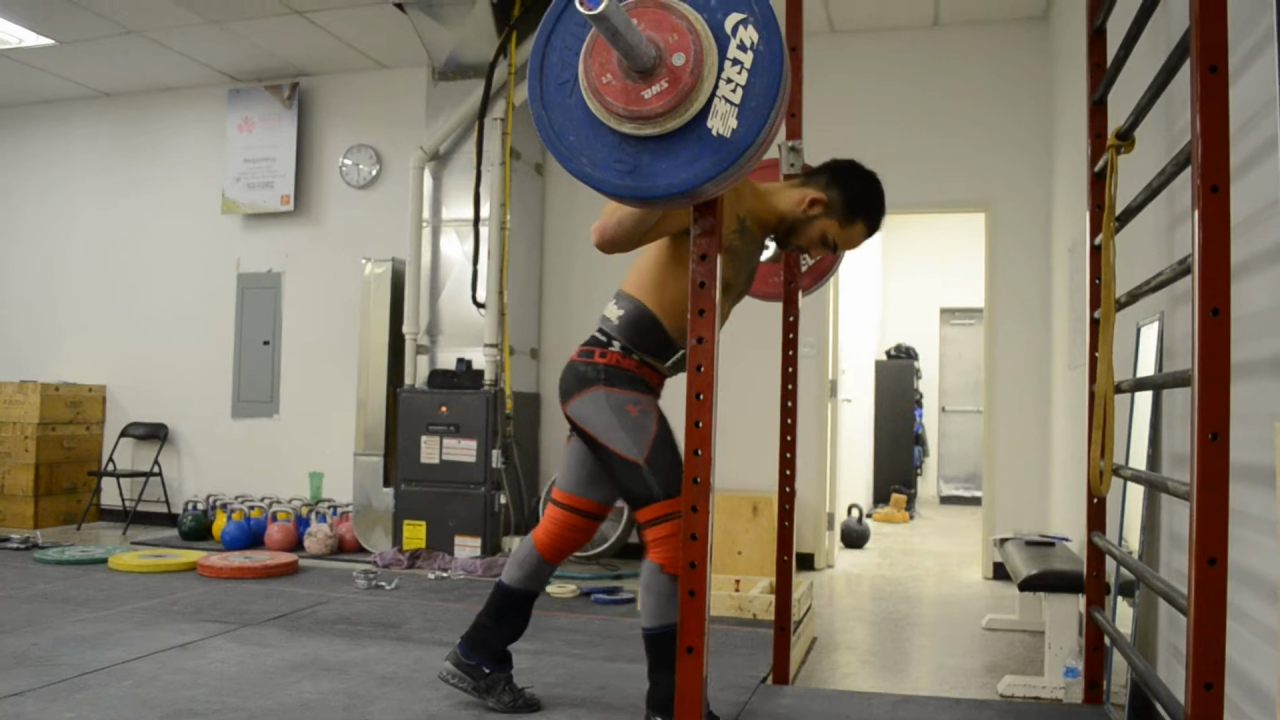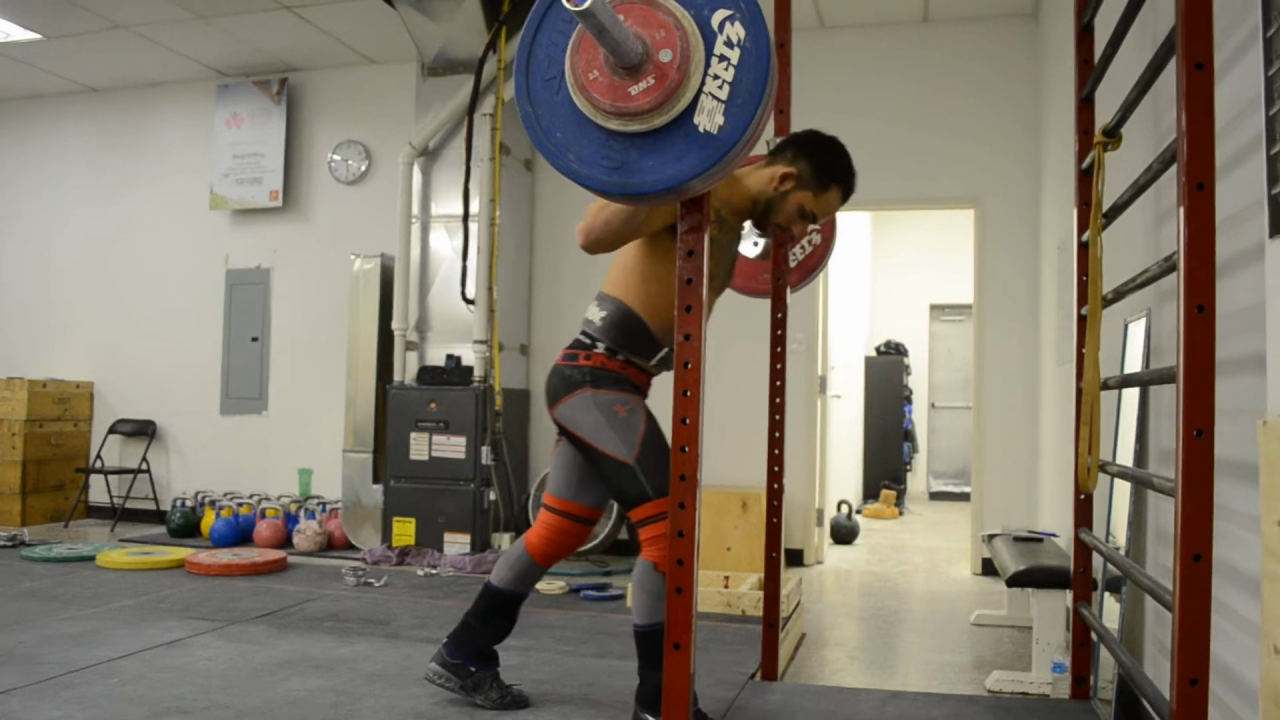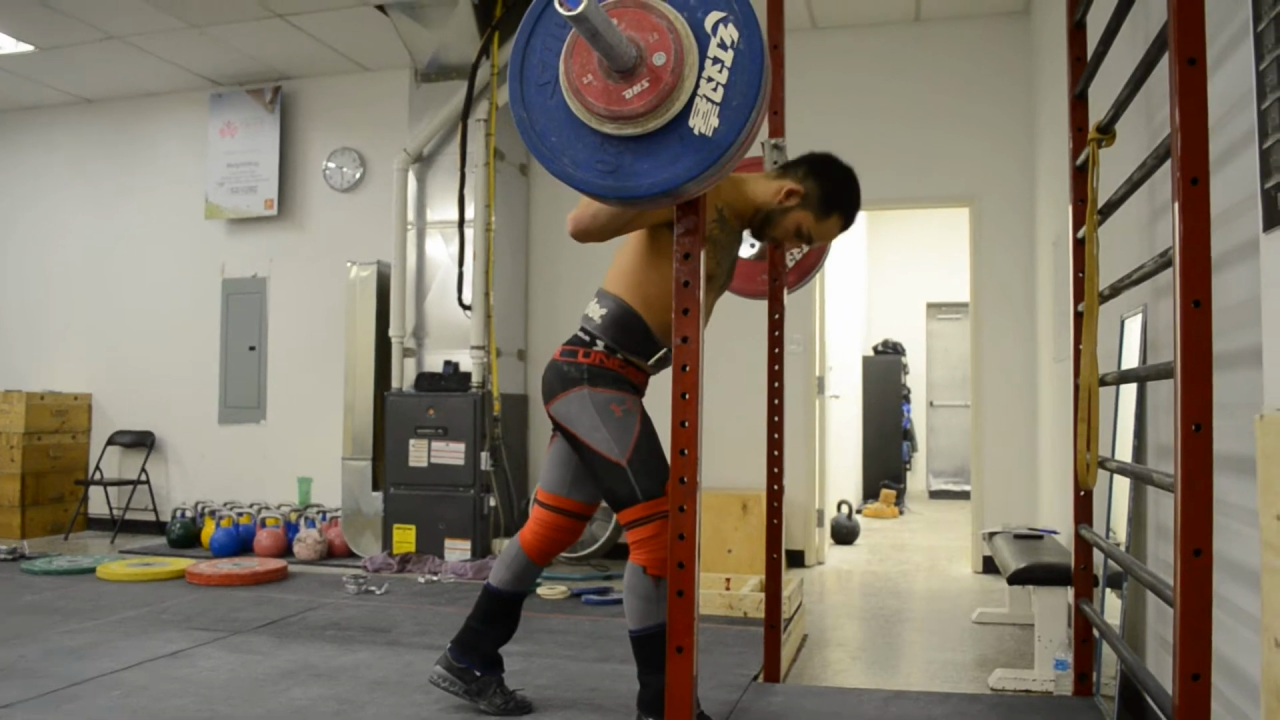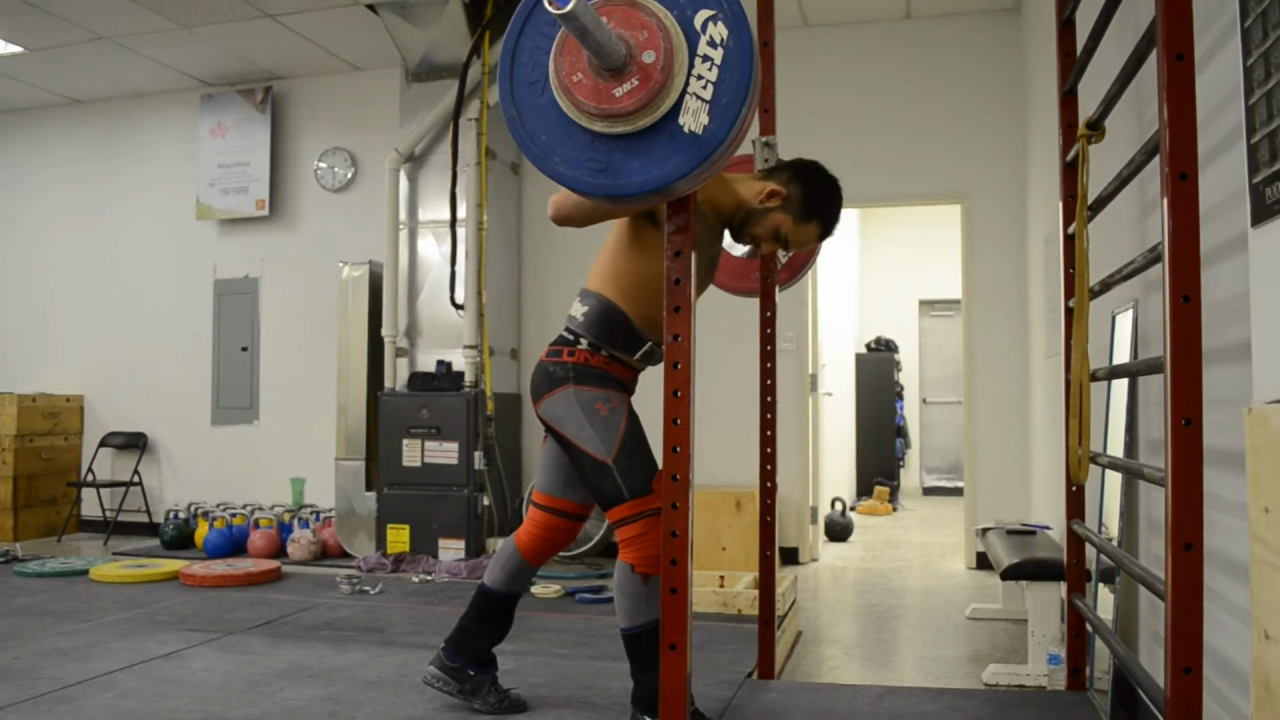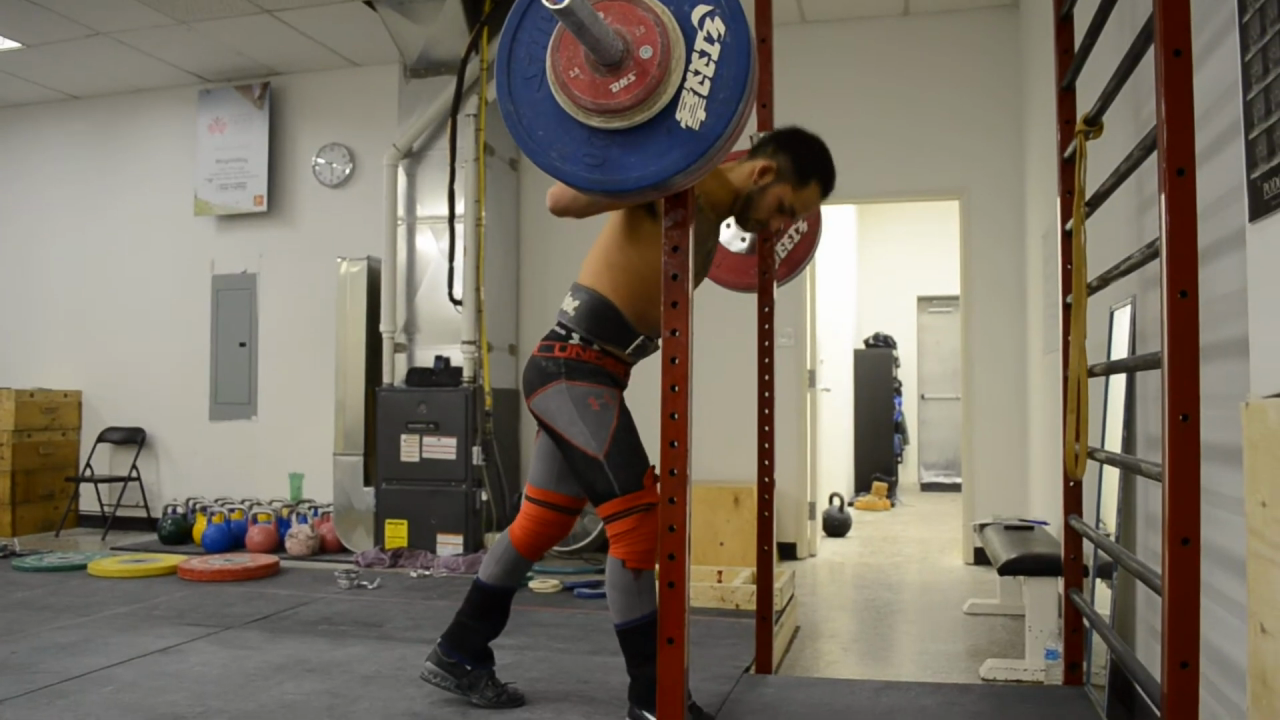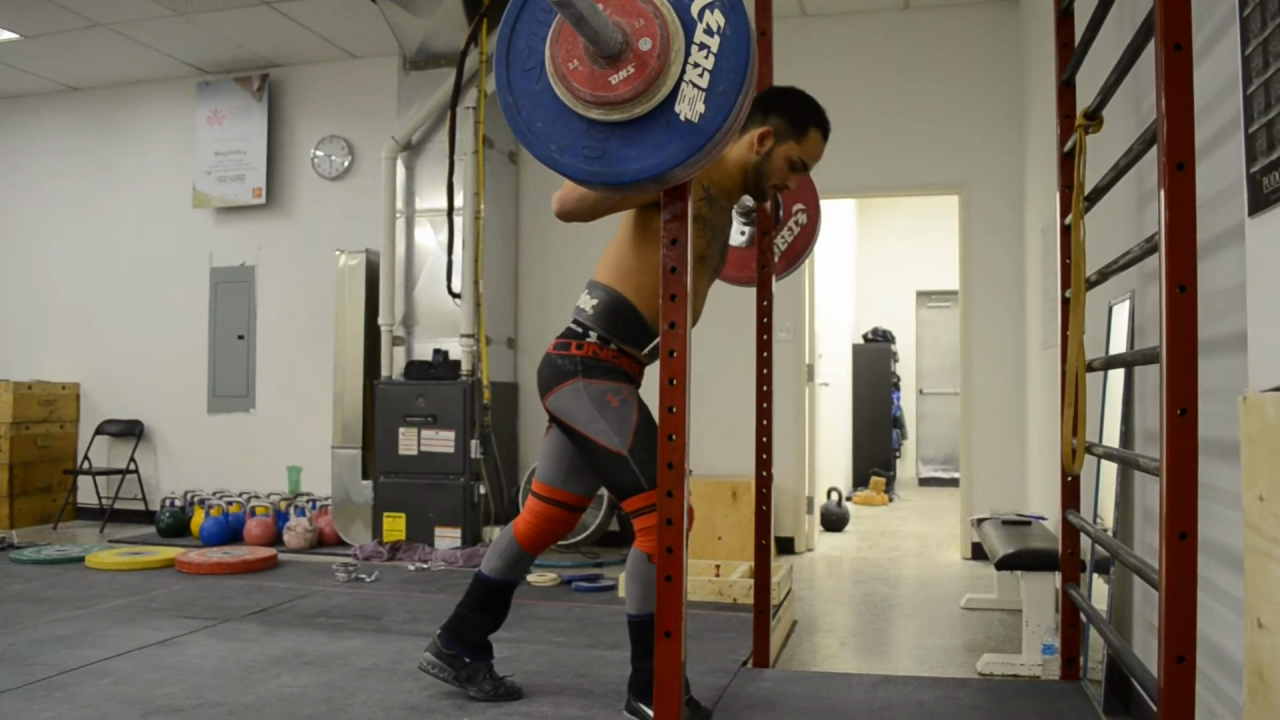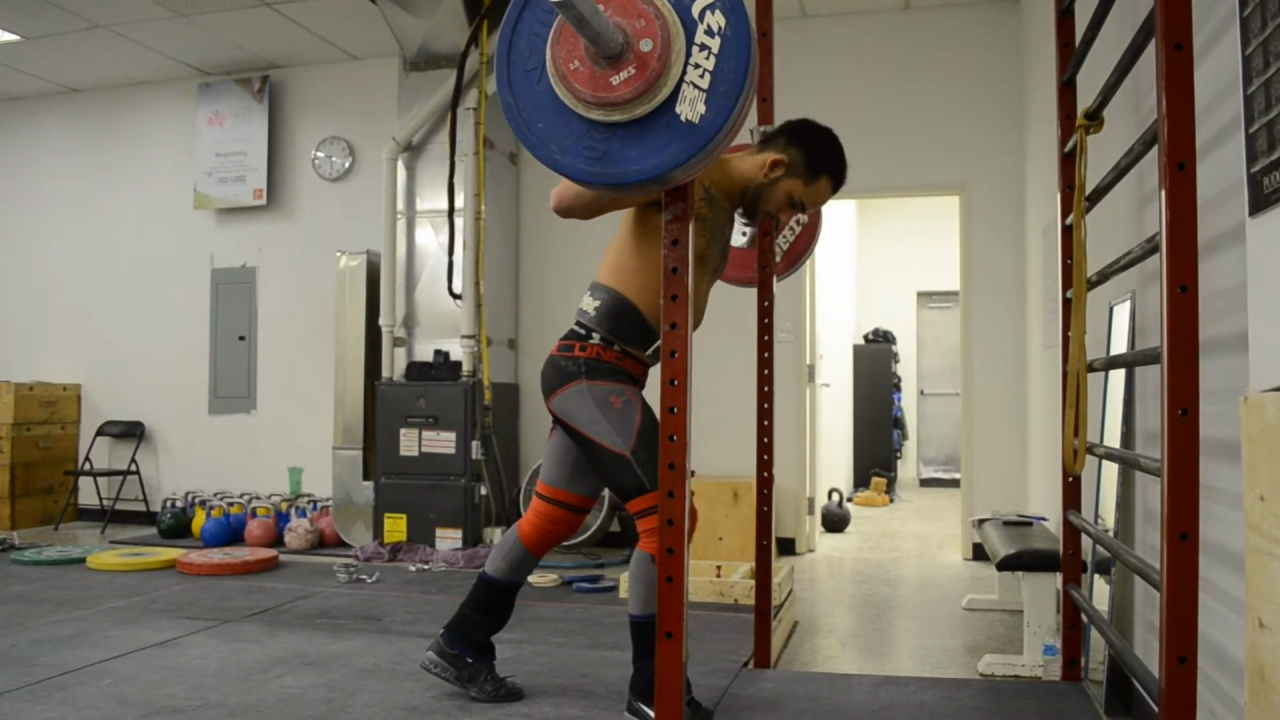
dt=0.3s
person 1, frame 1
left shoulder: (751, 226)
right shoulder: (718, 196)
right elbow: (608, 235)
left hip: (617, 378)
right hip: (608, 374)
left knee: (565, 527)
right knee: (675, 528)
left ankle: (476, 657)
person 1, frame 2
left shoulder: (727, 215)
right elbow: (593, 235)
left hip: (606, 381)
right hip: (596, 376)
left knee: (558, 530)
right knee: (669, 527)
left ankle: (463, 656)
person 1, frame 3
left shoulder: (728, 220)
right elbow: (583, 223)
left hip: (599, 378)
right hip: (593, 375)
left knee: (552, 526)
right knee: (658, 530)
left ankle: (468, 661)
person 1, frame 4
left shoulder: (712, 216)
right elbow: (563, 209)
left hip: (592, 377)
right hip: (580, 372)
left knee: (549, 527)
right knee: (647, 527)
left ankle: (461, 660)
person 1, frame 5
left shoulder: (711, 211)
right elbow: (562, 200)
left hip: (586, 372)
right hip: (572, 367)
left knee: (542, 522)
right knee: (639, 522)
left ankle: (458, 654)
person 1, frame 6
left shoulder: (720, 200)
right elbow: (567, 204)
left hip: (598, 369)
right hip: (586, 364)
left knee: (548, 517)
right knee: (661, 513)
left ankle: (457, 647)
person 1, frame 7
left shoulder: (723, 205)
right elbow: (565, 200)
left hip: (601, 371)
right hip: (592, 366)
left knee: (551, 519)
right knee: (664, 515)
left ankle: (460, 647)
